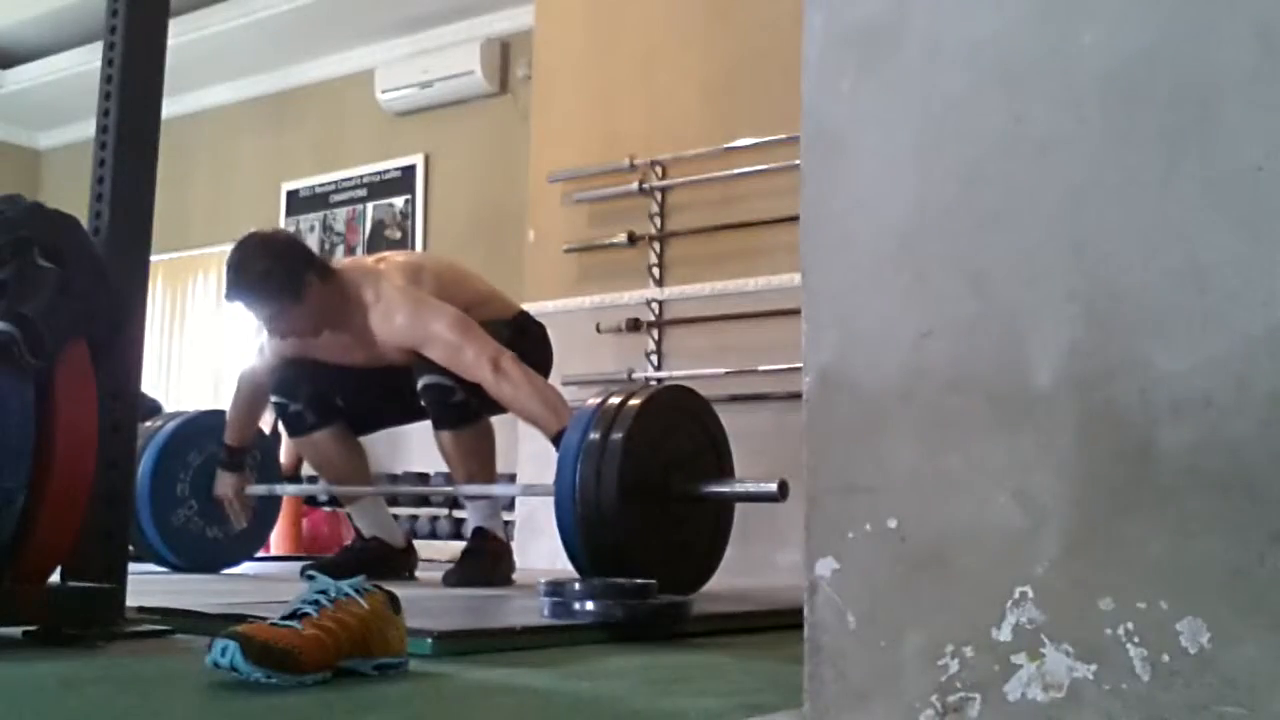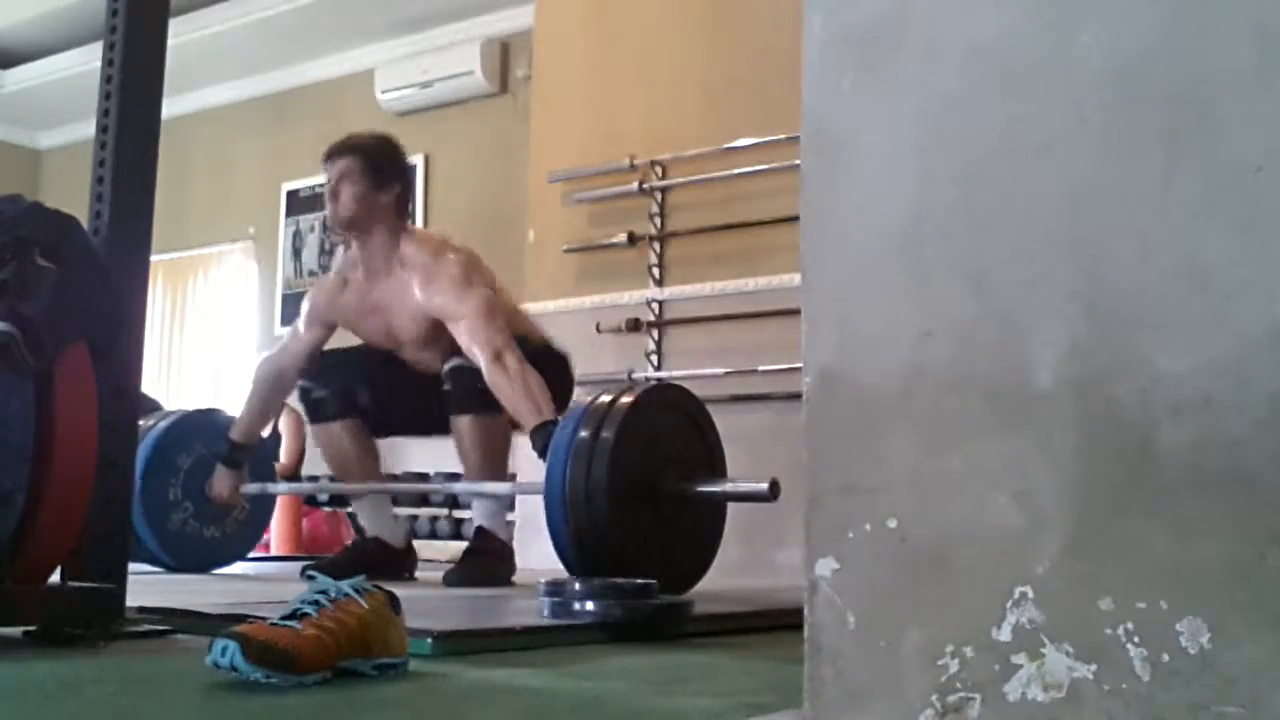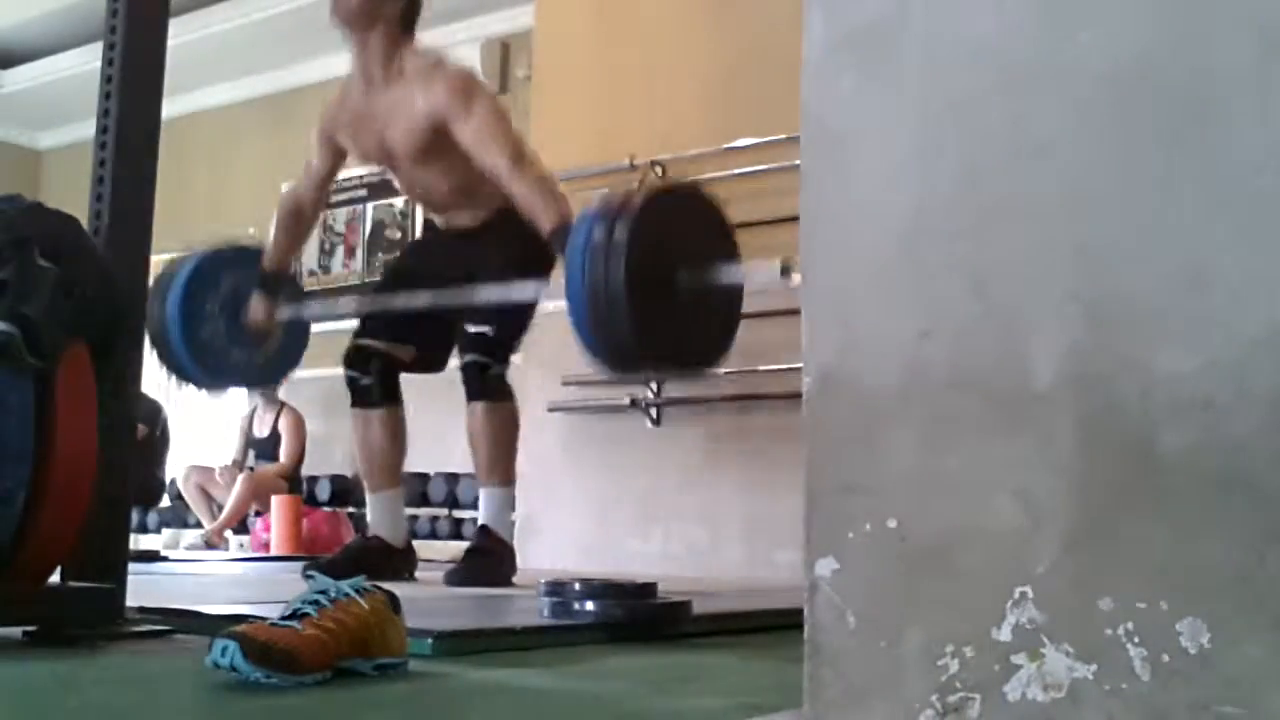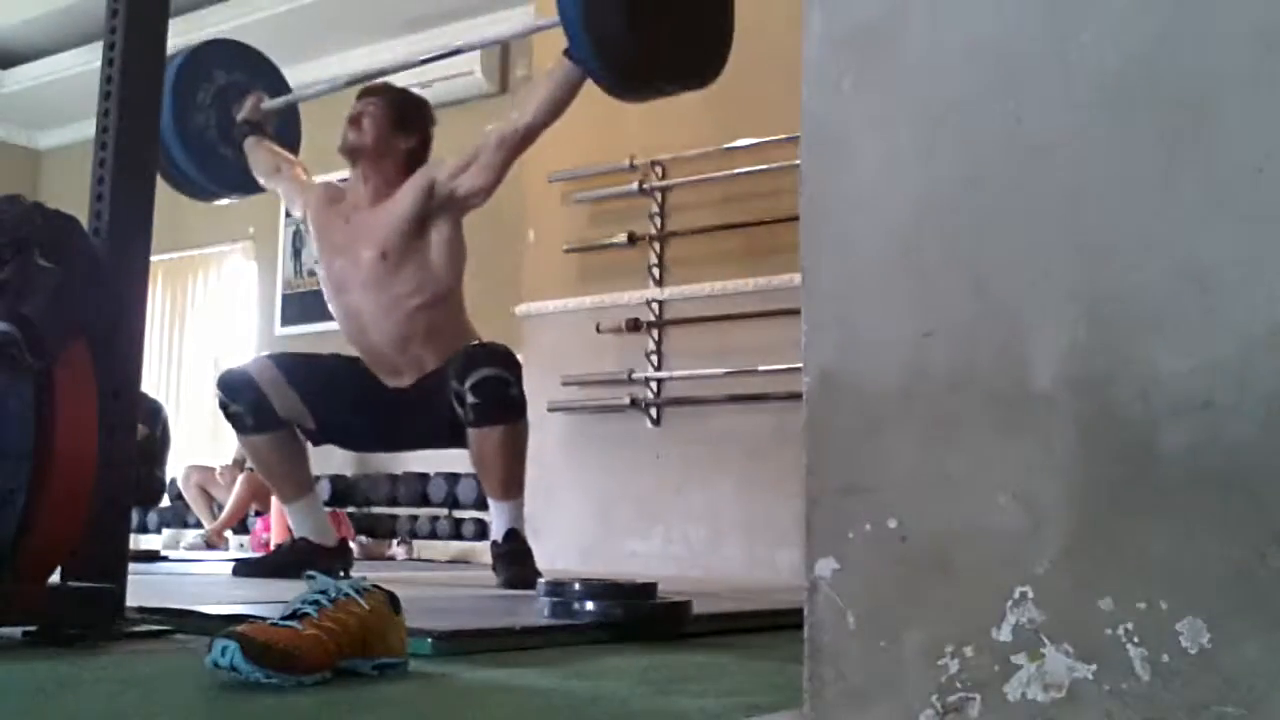
dt=1s
person 1, frame 1
left shoulder: (397, 309)
right shoulder: (297, 327)
left elbow: (496, 369)
right elbow: (253, 382)
right wrist: (231, 463)
left knee: (441, 382)
right knee: (292, 394)
left ankle: (488, 539)
right ankle: (383, 541)
person 1, frame 2
left shoulder: (439, 272)
right shoulder: (337, 289)
left elbow: (497, 359)
right elbow: (279, 366)
left wrist: (555, 448)
right wrist: (233, 457)
left hip: (531, 362)
left knee: (468, 372)
right knee: (321, 383)
left ankle: (491, 539)
right ankle: (385, 539)
person 1, frame 3
left shoulder: (437, 84)
right shoulder: (345, 108)
left elbow: (513, 166)
right elbow: (301, 199)
left wrist: (572, 245)
right wrist: (267, 285)
left hip: (509, 231)
right hip: (444, 237)
left knee: (480, 360)
right knee: (367, 363)
left ankle: (495, 539)
right ankle: (387, 539)
person 1, frame 4
left shoulder: (430, 196)
right shoulder: (322, 206)
left elbow: (517, 129)
right elbow: (275, 170)
left wrist: (581, 53)
right wrist: (250, 130)
left hip: (457, 390)
right hip: (381, 394)
left knee: (486, 372)
right knee: (243, 389)
left ankle: (508, 541)
right ankle: (318, 542)
